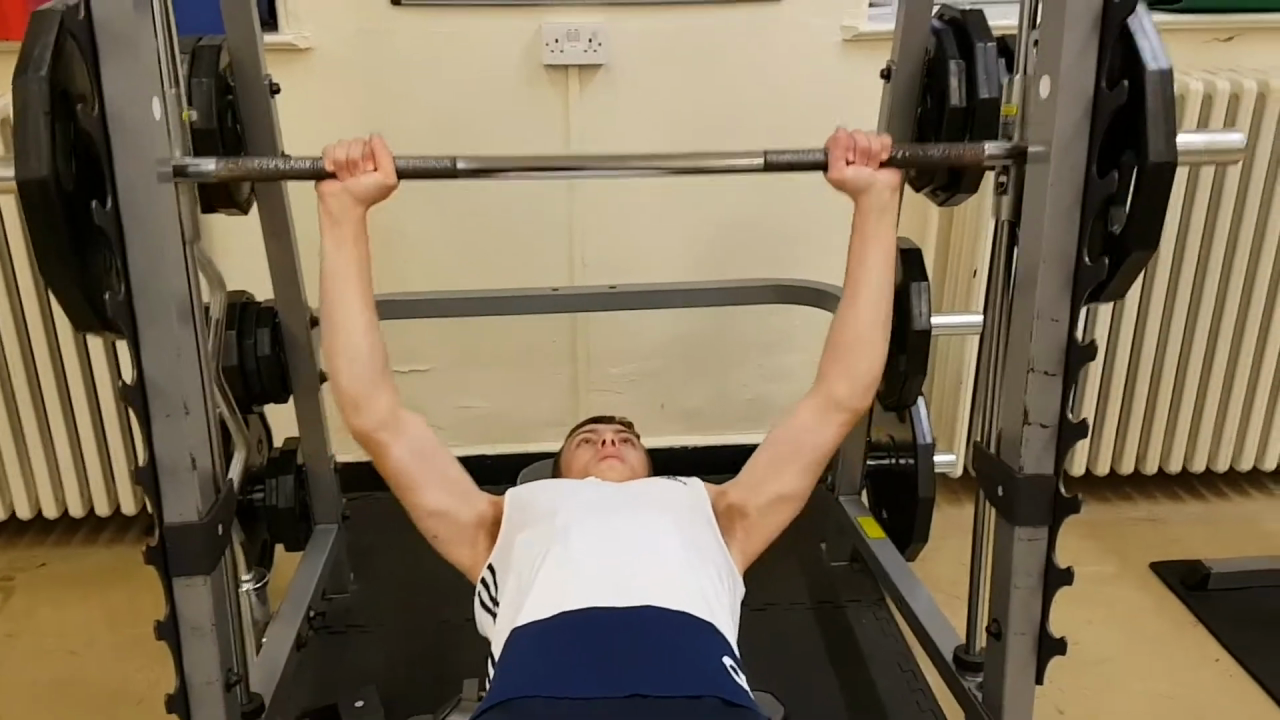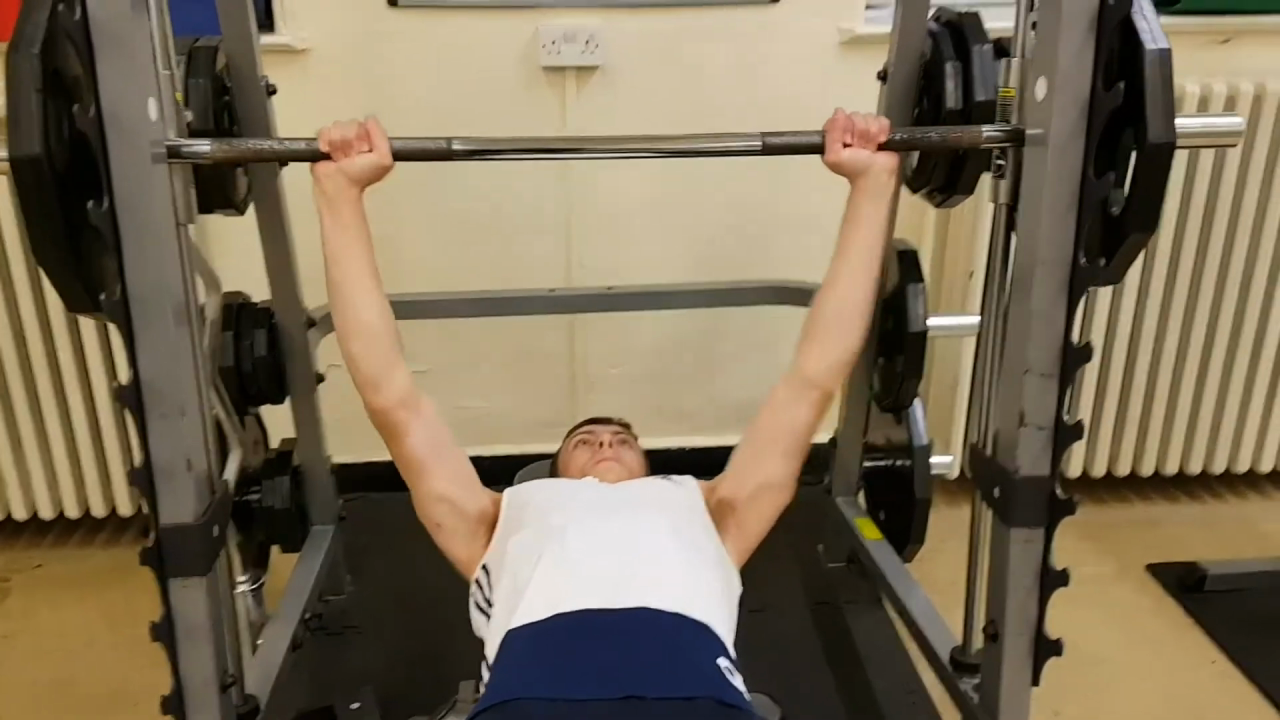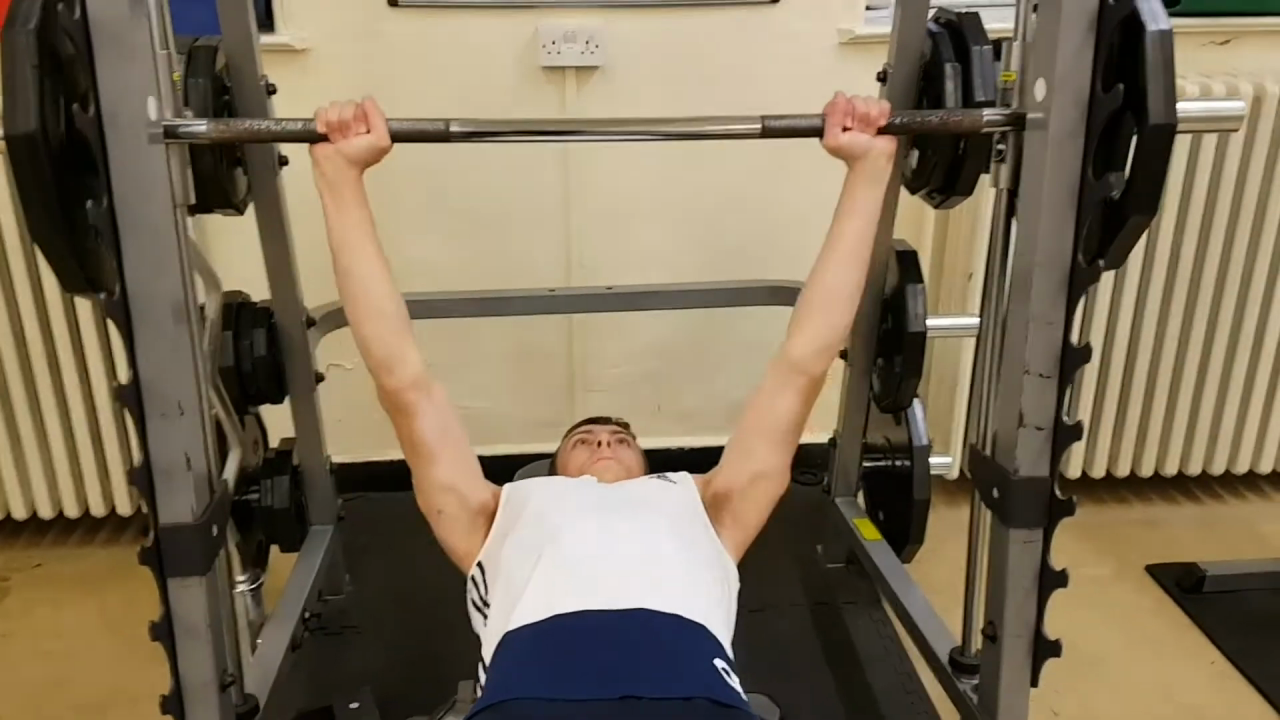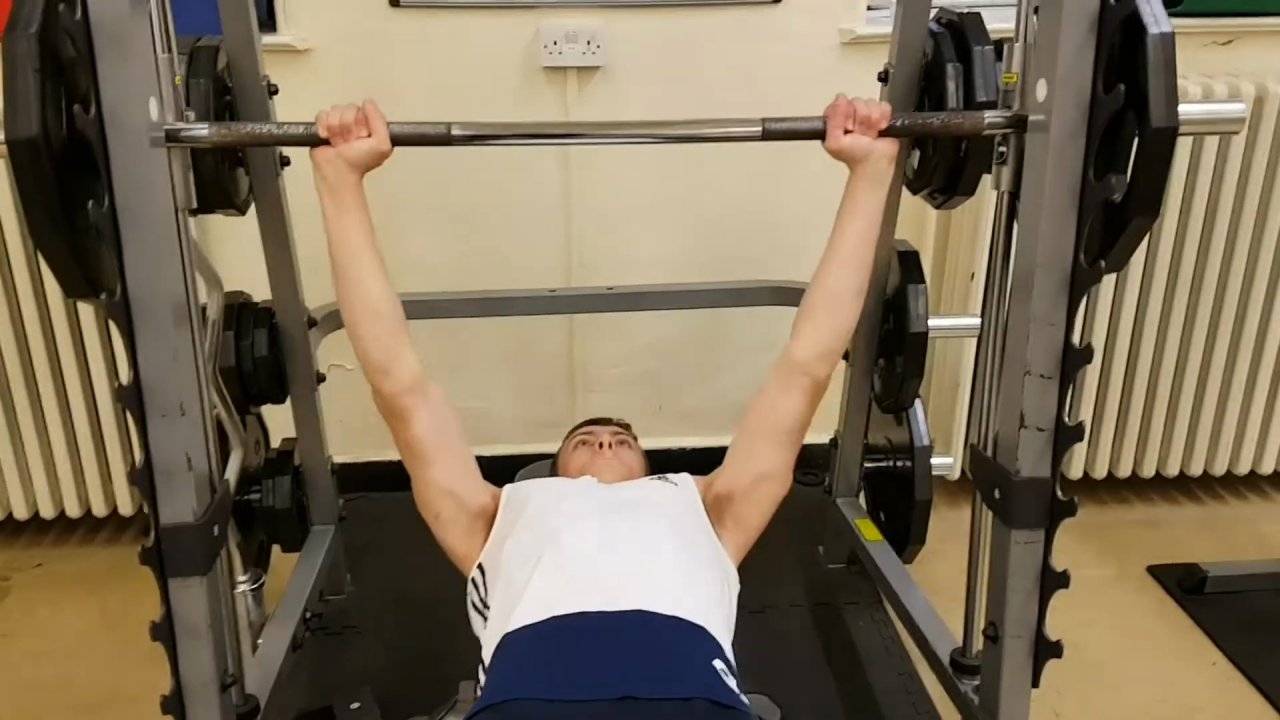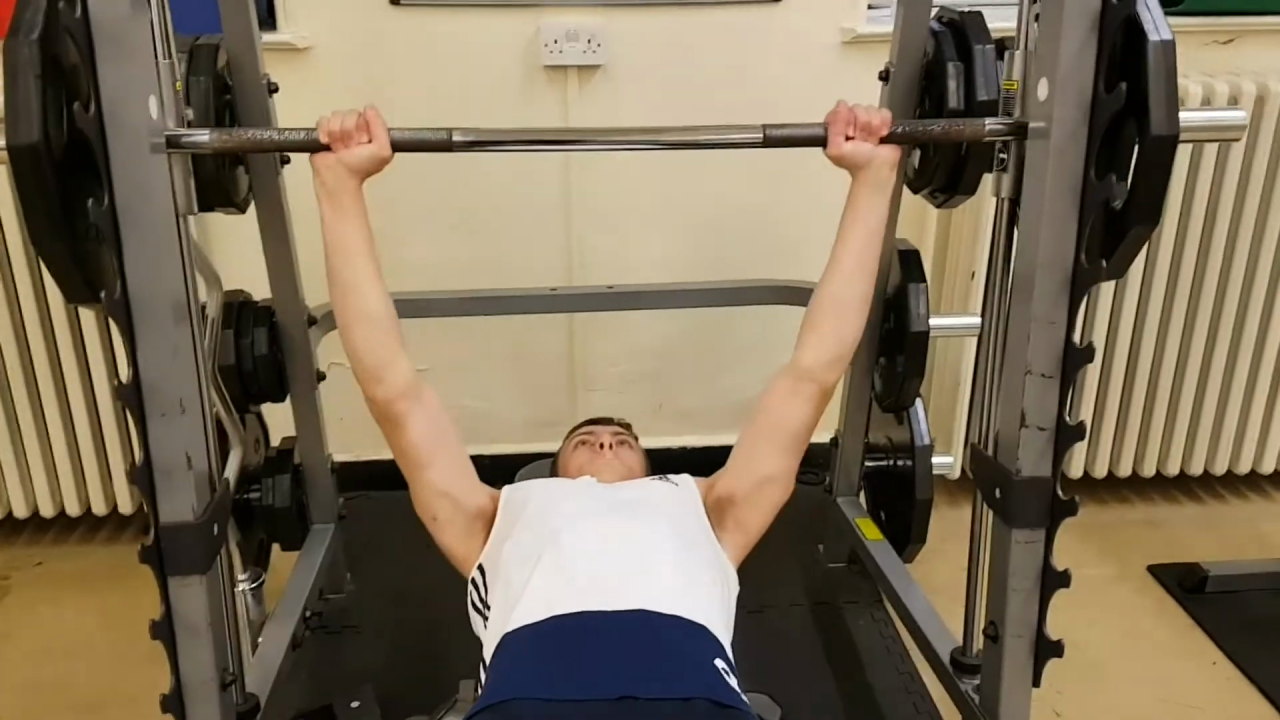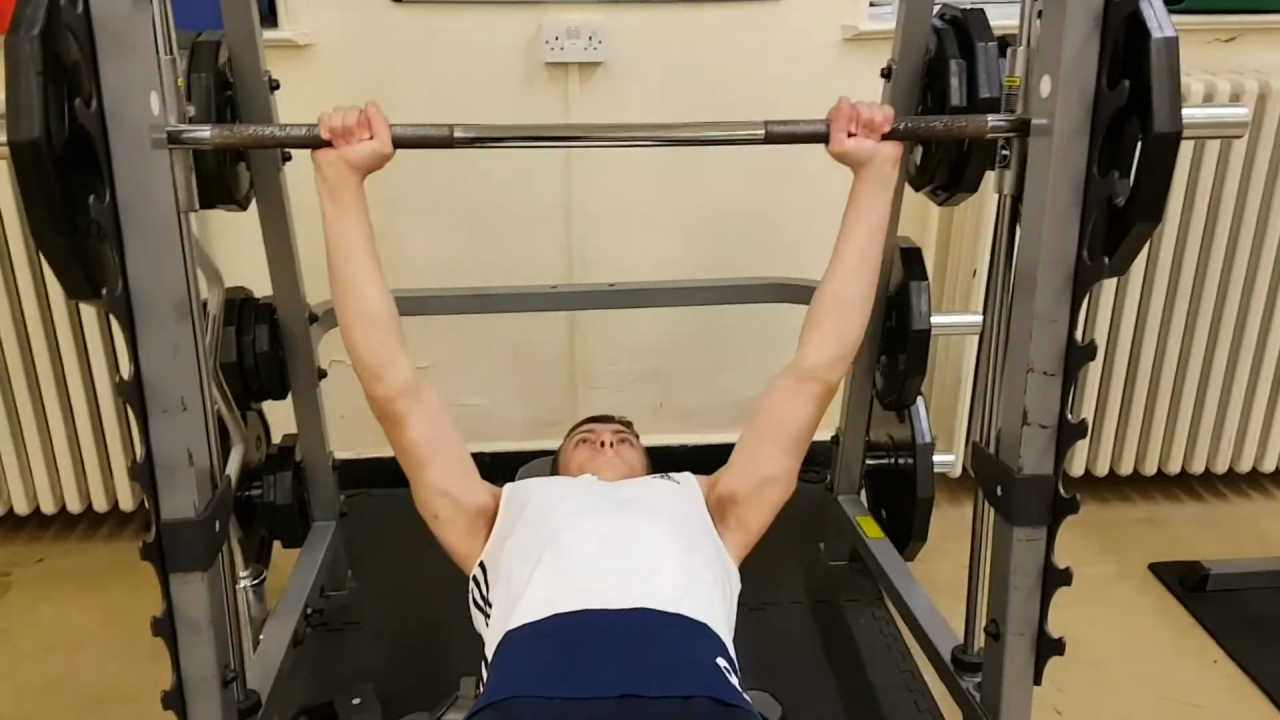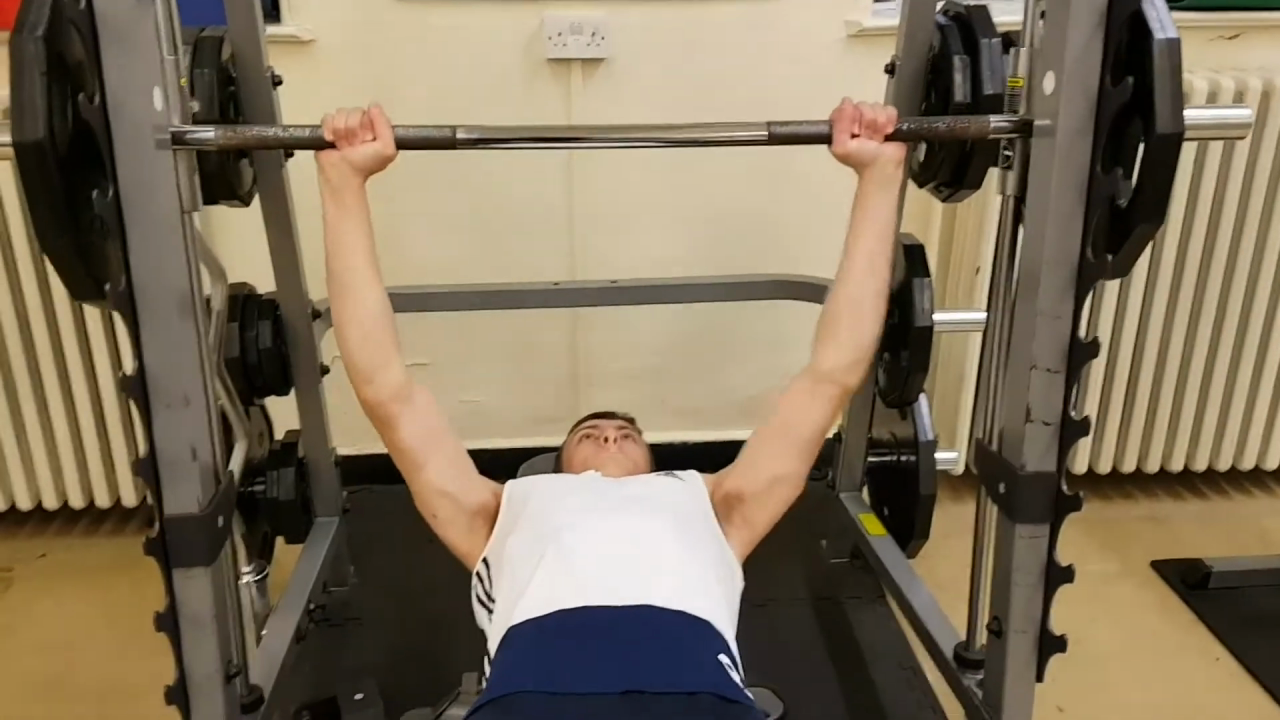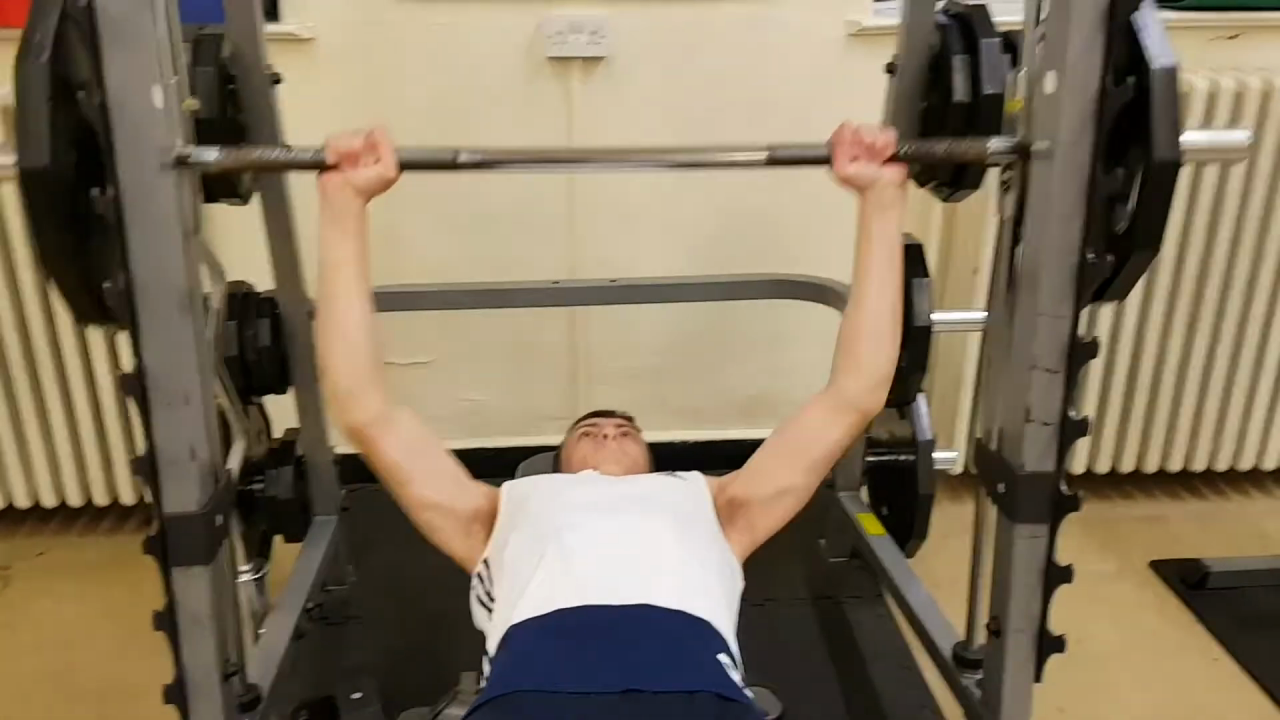
dt=0.1s
person 1, frame 1
left shoulder: (707, 510)
right shoulder: (510, 518)
left elbow: (842, 394)
right elbow: (371, 409)
left wrist: (875, 201)
right wrist: (344, 209)
person 1, frame 2
left shoulder: (704, 509)
right shoulder: (506, 518)
left elbow: (816, 373)
right elbow: (389, 389)
left wrist: (871, 184)
right wrist: (341, 191)
person 1, frame 3
left shoulder: (700, 504)
right shoulder: (502, 514)
left elbow: (802, 363)
right elbow: (403, 376)
left wrist: (868, 166)
right wrist: (341, 172)
person 1, frame 4
left shoulder: (701, 507)
right shoulder: (502, 516)
left elbow: (805, 366)
right elbow: (400, 381)
left wrist: (869, 169)
right wrist: (341, 175)
person 1, frame 5
left shoulder: (700, 505)
right shoulder: (503, 513)
left elbow: (814, 369)
right elbow: (390, 382)
left wrist: (872, 175)
right wrist: (340, 181)
person 1, frame 6
left shoulder: (701, 504)
right shoulder: (505, 511)
left elbow: (816, 369)
right elbow: (391, 382)
left wrist: (874, 171)
right wrist: (342, 177)
person 1, frame 7
left shoulder: (705, 501)
right shoulder: (509, 508)
left elbow: (832, 371)
right elbow: (382, 383)
left wrist: (879, 175)
right wrist: (343, 180)
person 1, frame 8
left shoulder: (708, 505)
right shoulder: (508, 509)
left elbow: (855, 395)
right elbow: (363, 407)
left wrist: (881, 195)
right wrist: (344, 200)
